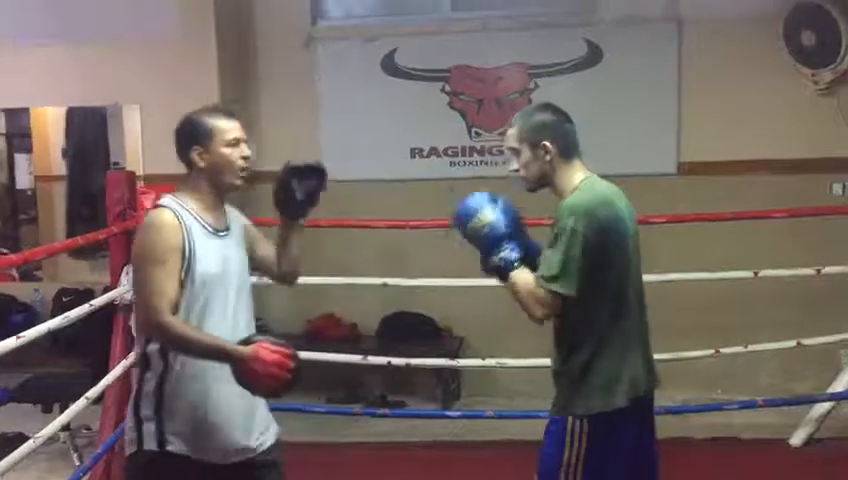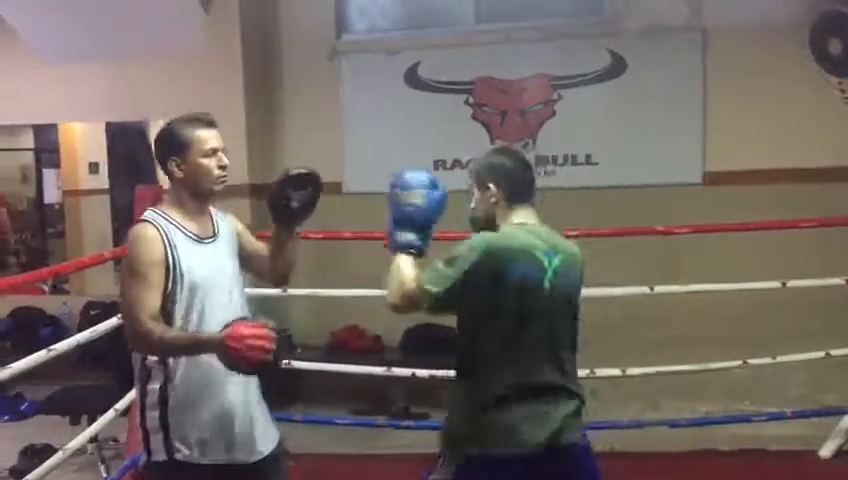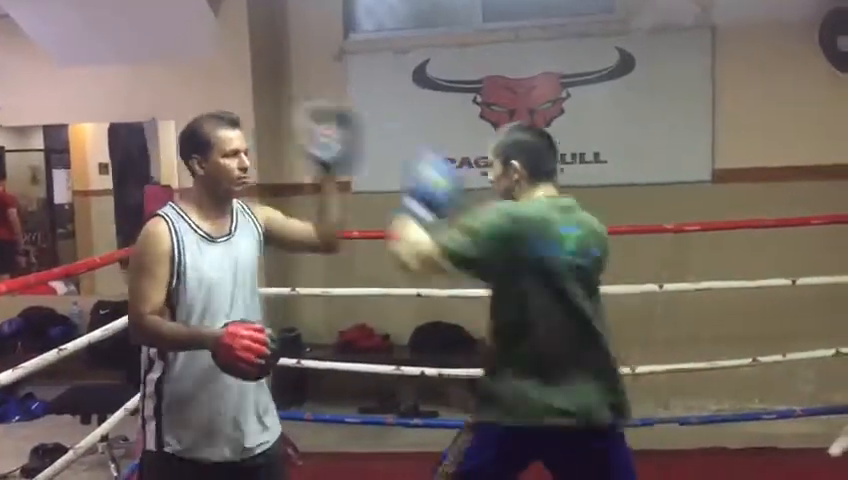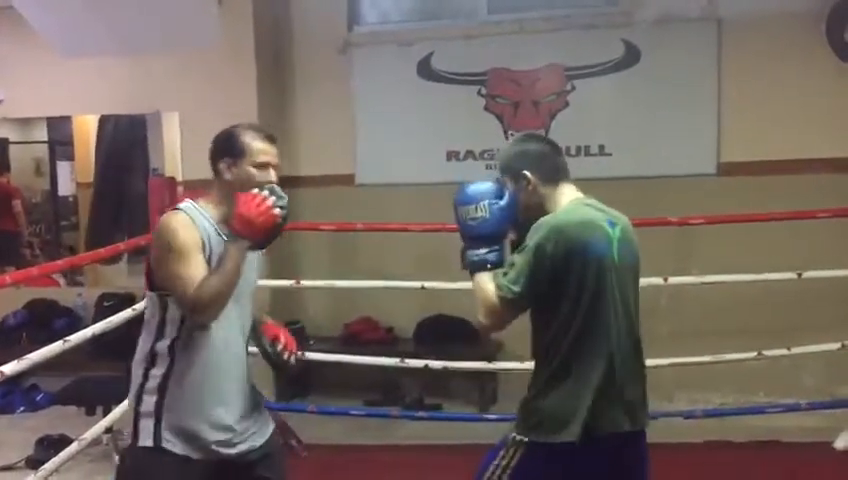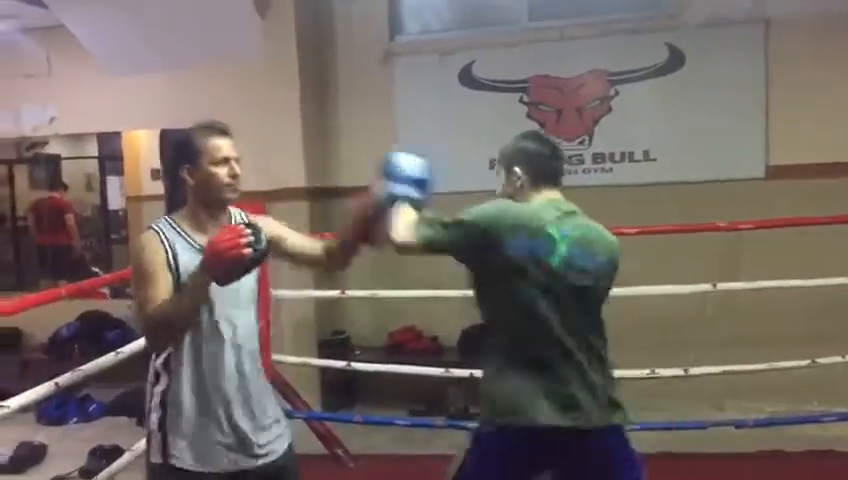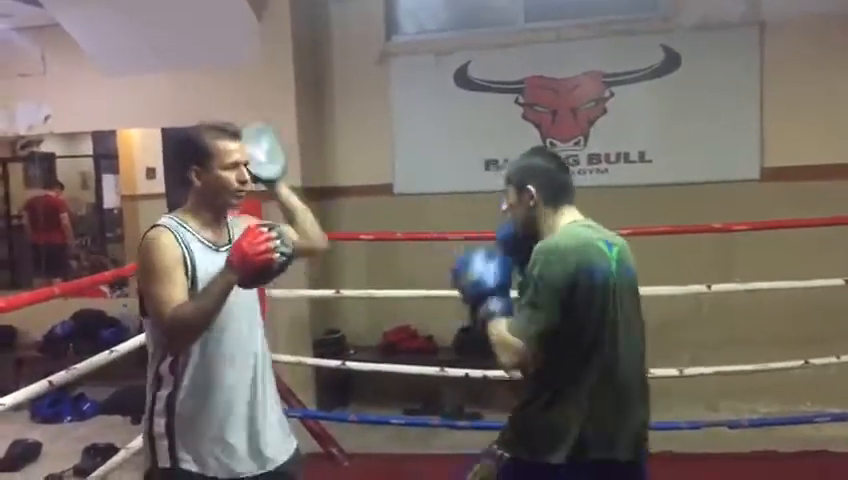
dt=0.7s
person 1, frame 1
left shoulder: (236, 221)
right shoulder: (165, 224)
left elbow: (285, 271)
right elbow: (158, 322)
left wrist: (292, 220)
right wrist: (240, 354)
right hip: (171, 426)
person 1, frame 2
left shoulder: (227, 225)
right shoulder: (149, 237)
left elbow: (277, 272)
right elbow: (139, 333)
left wrist: (286, 226)
right wrist: (216, 342)
right hip: (180, 430)
person 1, frame 3
left shoulder: (253, 218)
right shoulder: (162, 232)
left elbow: (326, 239)
right elbow: (142, 324)
left wrist: (328, 174)
right wrist: (212, 339)
right hip: (182, 423)
person 1, frame 4
left shoulder: (249, 227)
right shoulder: (180, 226)
right elbow: (203, 305)
left wrist: (265, 326)
right wrist: (244, 239)
right hip: (173, 420)
person 1, frame 5
left shoulder: (253, 226)
right shoulder: (156, 241)
left elbow: (329, 256)
right elbow: (156, 332)
left wrist: (367, 213)
right wrist: (208, 269)
left hip: (255, 422)
right hip: (188, 432)
person 1, frame 6
left shoulder: (243, 228)
right shoulder: (164, 240)
left elbow: (315, 243)
right elbow: (174, 332)
left wrist: (280, 188)
right wrist: (231, 272)
person 2, frame 1
left shoulder: (580, 209)
right shoulder: (607, 195)
left elbow: (543, 306)
left wrist: (501, 252)
right wrist: (524, 251)
left hip: (595, 391)
right hip: (629, 380)
person 2, frame 2
left shoulder: (487, 250)
right shoulder: (569, 255)
left elbow: (401, 299)
left wrist: (406, 234)
left hip: (490, 438)
right hip: (560, 433)
person 2, frame 3
left shoulder: (508, 220)
right shoulder: (593, 231)
left elbow: (413, 255)
left wrist: (417, 204)
left hip: (518, 410)
right hip: (593, 410)
person 2, frame 4
left shoulder: (554, 230)
right shoulder: (618, 225)
left elbow: (491, 316)
left wrist: (480, 249)
right wrist: (526, 235)
left hip: (562, 422)
right hip: (624, 417)
person 2, frame 5
left shoulder: (498, 221)
right shoulder: (604, 243)
left elbow: (403, 238)
left wrist: (405, 194)
left hip: (519, 417)
right hip: (594, 417)
person 2, frame 6
left shoulder: (555, 252)
right shoulder: (617, 247)
left elbow: (517, 355)
left wrist: (489, 303)
left hip: (546, 444)
right hip: (620, 440)
